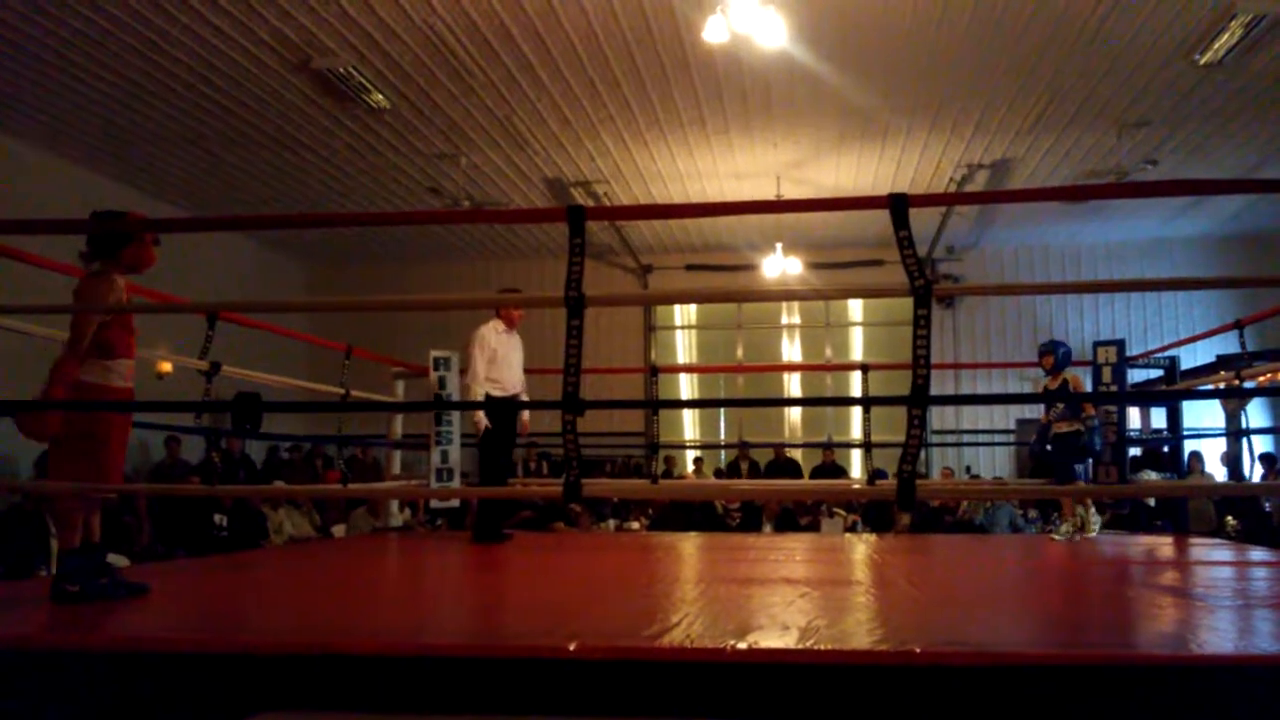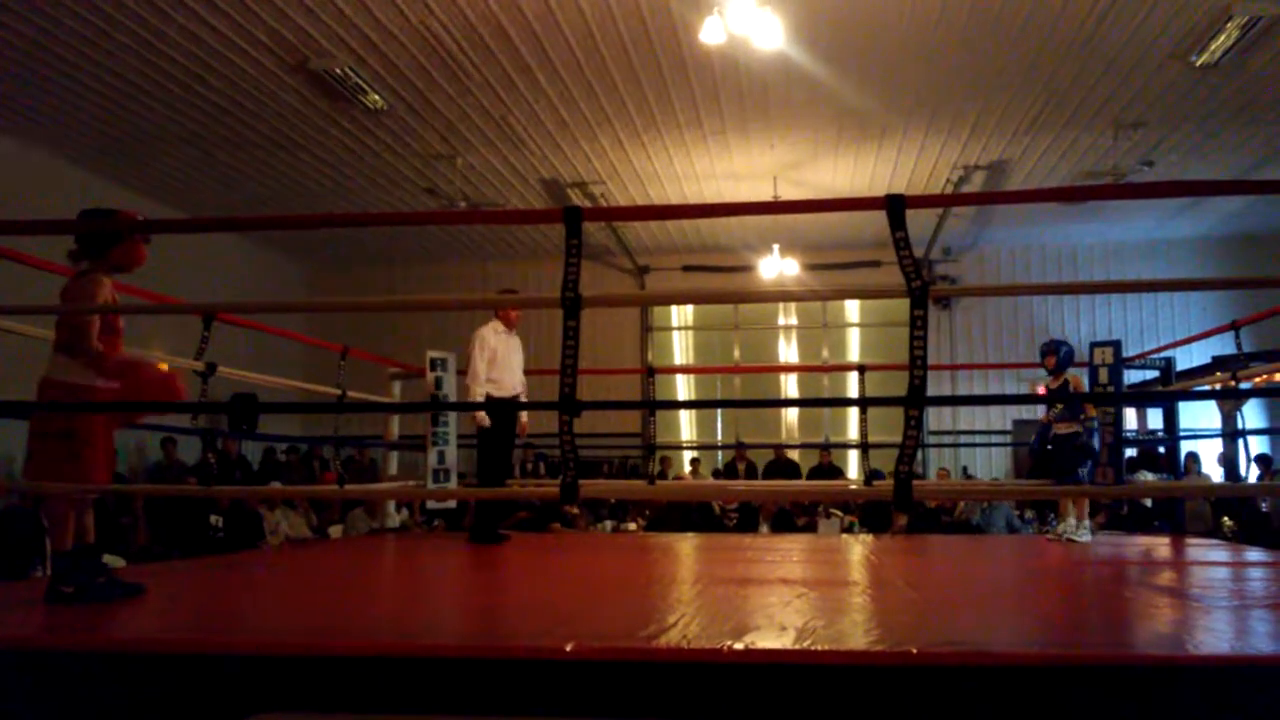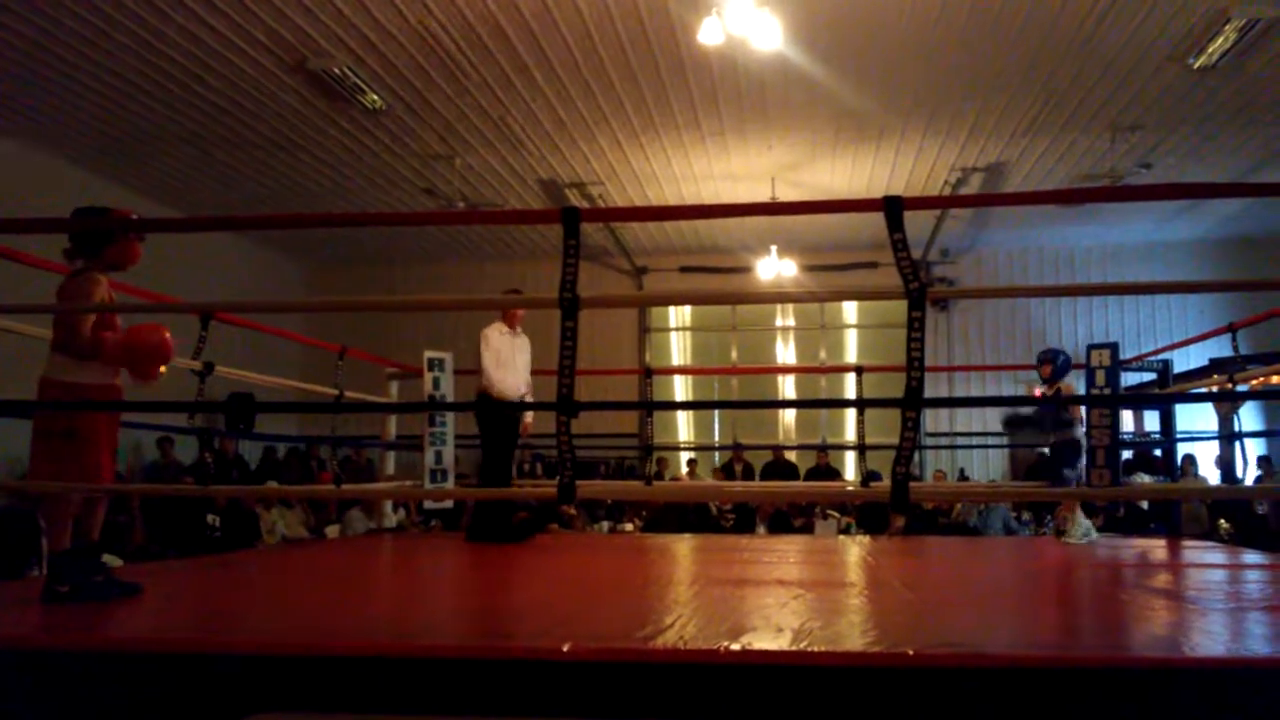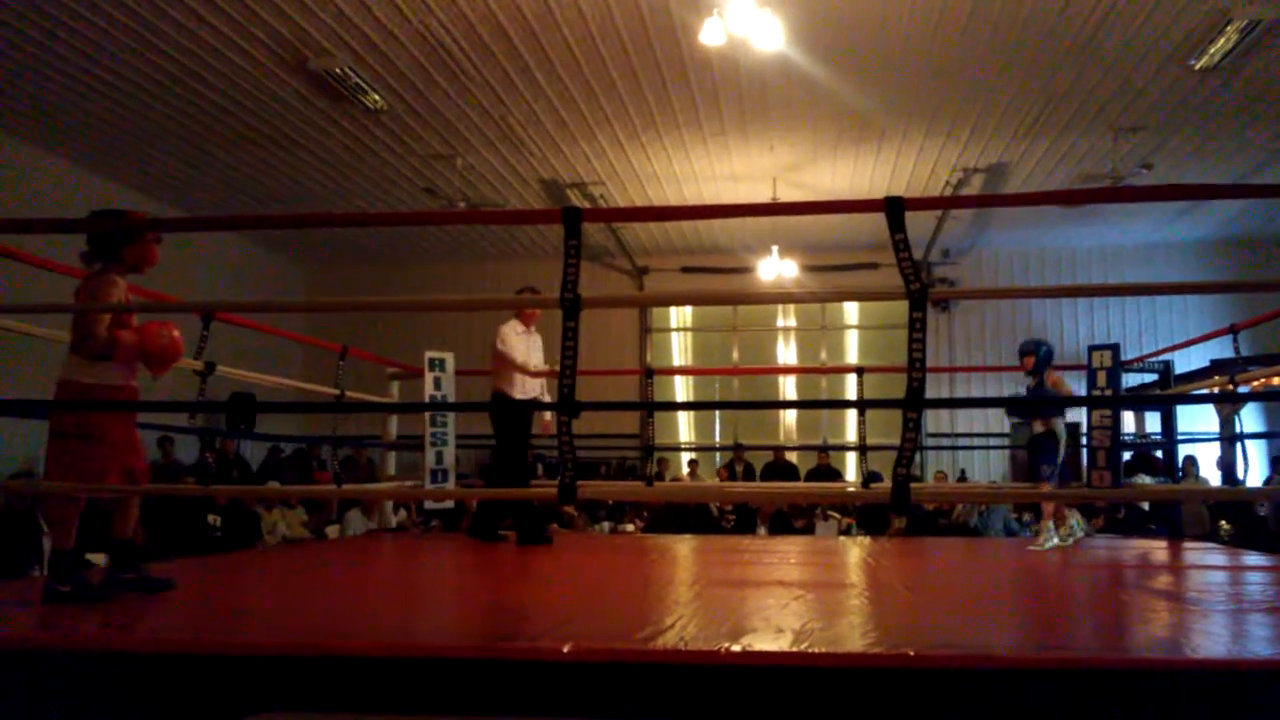
dt=0.3s
person 1, frame 1
left shoulder: (104, 282)
right shoulder: (110, 282)
left elbow: (98, 343)
right elbow: (81, 339)
right wrist: (60, 390)
left hip: (103, 394)
right hip: (93, 394)
left knee: (90, 483)
right knee: (81, 483)
left ankle: (94, 570)
right ankle: (68, 576)
person 1, frame 2
left shoulder: (95, 284)
right shoulder: (94, 283)
right elbow: (86, 346)
left wrist: (132, 380)
right wrist: (135, 375)
left hip: (85, 394)
right hip: (75, 393)
left knee: (82, 485)
right knee: (70, 485)
left ankle: (89, 570)
right ankle: (65, 577)
person 1, frame 3
left shoulder: (93, 282)
right shoulder: (91, 281)
left elbow: (90, 339)
right elbow: (78, 341)
left wrist: (127, 347)
right wrist: (125, 345)
left hip: (90, 394)
right hip: (75, 394)
left knee: (95, 483)
right knee: (71, 483)
left ankle: (88, 569)
right ankle: (61, 577)
person 1, frame 4
left shoulder: (109, 283)
right shoulder: (109, 283)
left elbow: (104, 338)
right elbow: (93, 340)
left wrist: (141, 346)
right wrist: (138, 343)
left hip: (108, 397)
right hip: (91, 395)
left knee: (131, 479)
right knee: (77, 484)
left ankle: (124, 566)
right ankle: (61, 576)
person 2, frame 1
left shoulder: (516, 338)
right shoulder: (484, 334)
right elbow: (475, 377)
left wrist: (524, 413)
right wrist: (479, 414)
left hip: (510, 405)
right hip: (492, 405)
left knee: (503, 466)
right knee: (492, 467)
left ankle: (494, 525)
right ankle: (485, 528)
person 2, frame 2
left shoulder: (515, 339)
right shoulder: (484, 335)
right elbow: (476, 376)
left wrist: (523, 414)
right wrist: (480, 413)
left hip: (510, 406)
right hip: (492, 405)
left knee: (501, 467)
right knee: (491, 467)
left ankle: (489, 526)
right ankle: (483, 528)
person 2, frame 3
left shoulder: (524, 340)
right shoulder: (489, 335)
right elbow: (488, 374)
left wrist: (527, 414)
right wrist: (510, 395)
left hip: (513, 406)
right hip: (493, 405)
left knee: (496, 466)
right knee: (498, 465)
left ankle: (482, 527)
right ankle: (510, 522)
person 2, frame 4
left shoulder: (536, 338)
right shoulder: (506, 333)
left elbow: (540, 377)
right elbow: (521, 364)
left wrist: (546, 412)
right wrist: (547, 369)
left hip: (526, 406)
right hip: (508, 405)
left knee: (505, 468)
right knee: (517, 467)
left ankle: (484, 524)
right ankle: (531, 528)
person 3, frame 1
left shoulder: (1073, 380)
right shoulder: (1046, 387)
left elbow: (1089, 408)
left wrist: (1091, 433)
right wrist: (1039, 440)
left hip: (1076, 434)
right hip: (1057, 437)
left knee: (1076, 478)
right knee: (1063, 481)
left ankle: (1089, 515)
right ankle: (1069, 524)
person 3, frame 2
left shoulder: (1074, 381)
right shoulder: (1048, 386)
left elbow: (1089, 410)
left wrist: (1089, 435)
right wrist: (1040, 439)
left hip: (1075, 435)
right hip: (1057, 437)
left knee: (1079, 481)
right knee: (1061, 481)
left ankle: (1083, 526)
right ankle: (1067, 524)
person 3, frame 3
left shoulder: (1066, 389)
right shoulder: (1044, 393)
left elbow: (1076, 417)
right elbow: (1041, 418)
left wrist: (1053, 418)
left hip: (1072, 441)
right hip: (1056, 444)
left knee: (1067, 484)
right knee: (1061, 486)
left ankle: (1078, 522)
right ankle: (1084, 528)
person 3, frame 4
left shoulder: (1051, 378)
right shoulder: (1033, 384)
left elbow: (1070, 397)
left wrist: (1049, 397)
right wrist: (1017, 410)
left hip: (1052, 434)
right hip: (1038, 435)
left knee: (1046, 482)
right knee: (1048, 483)
left ankle: (1048, 531)
right ankle: (1068, 528)
